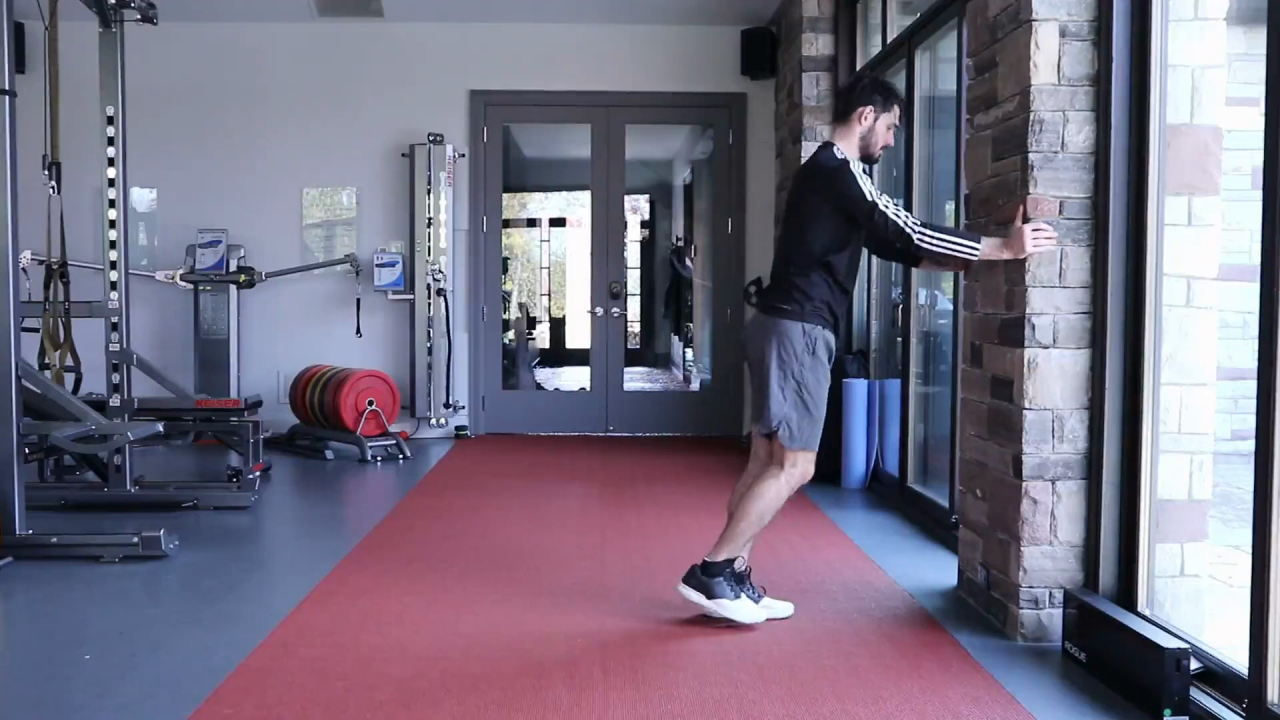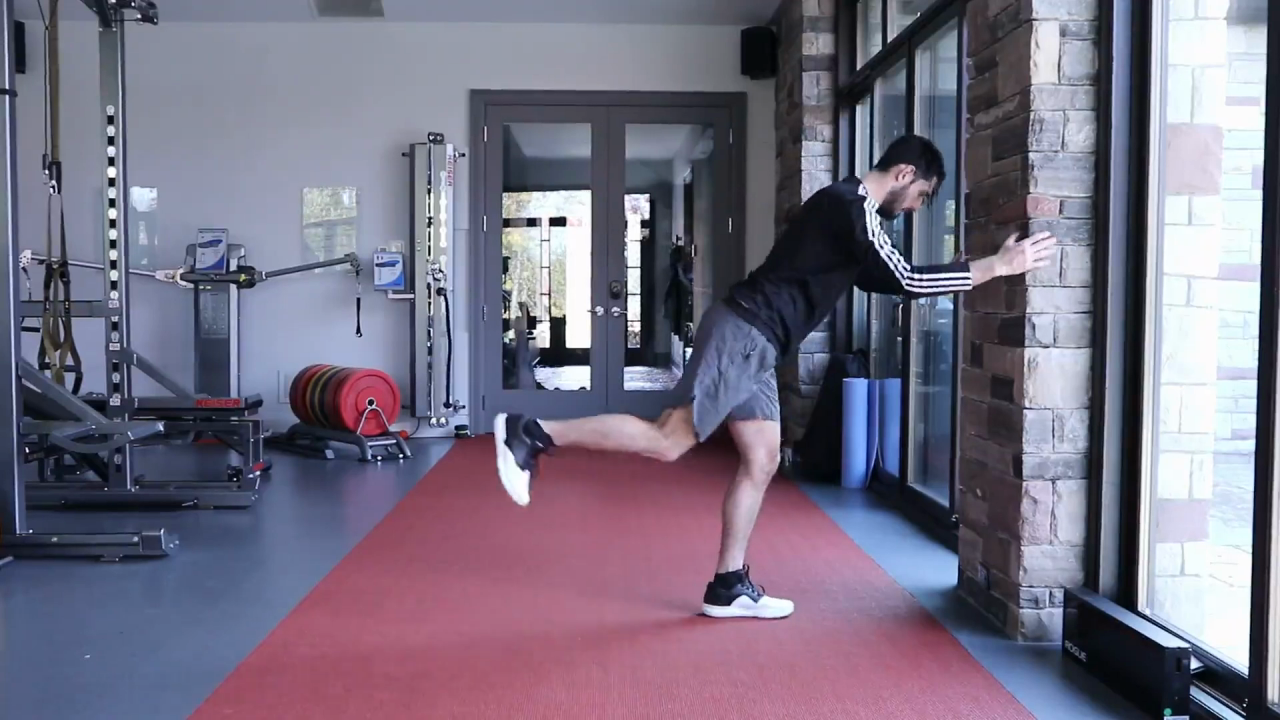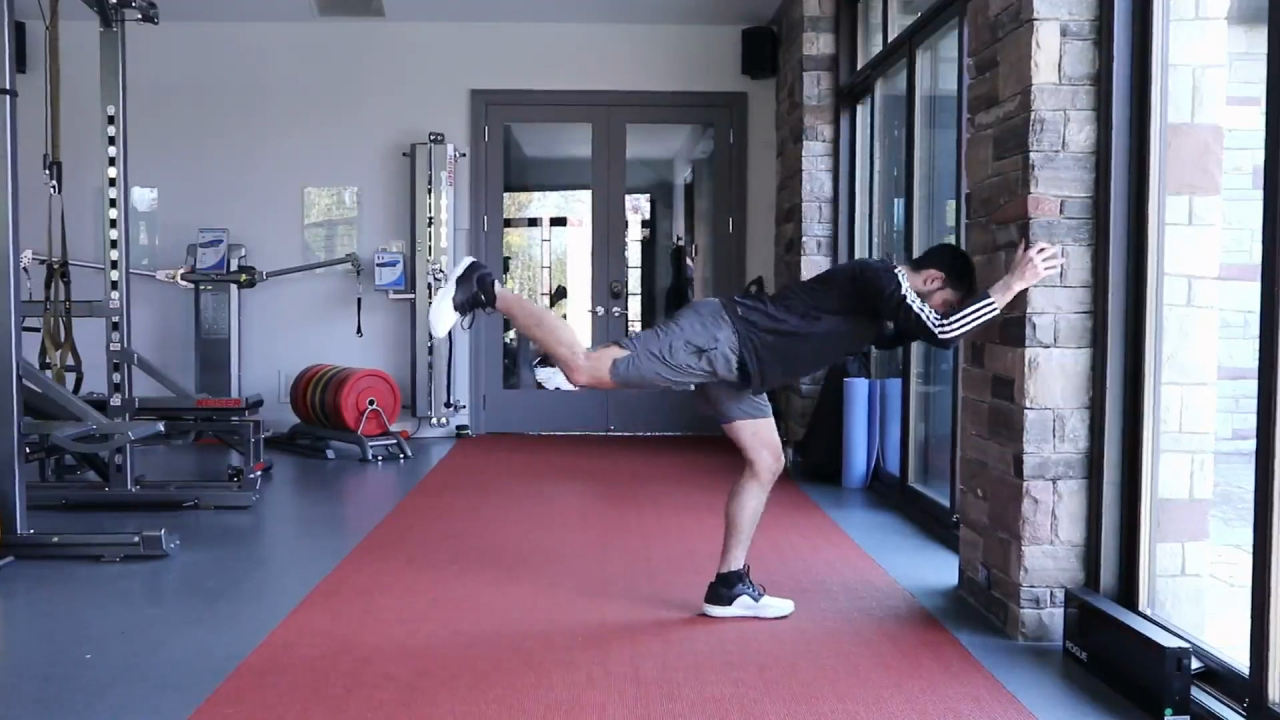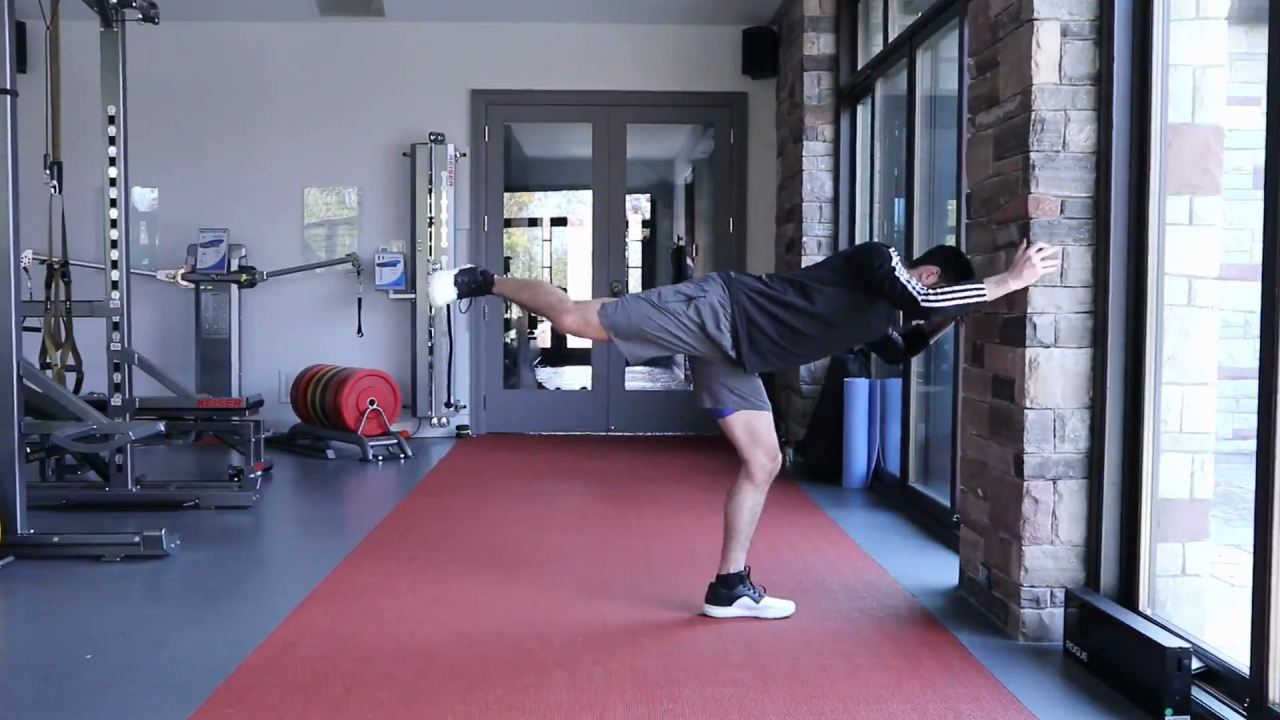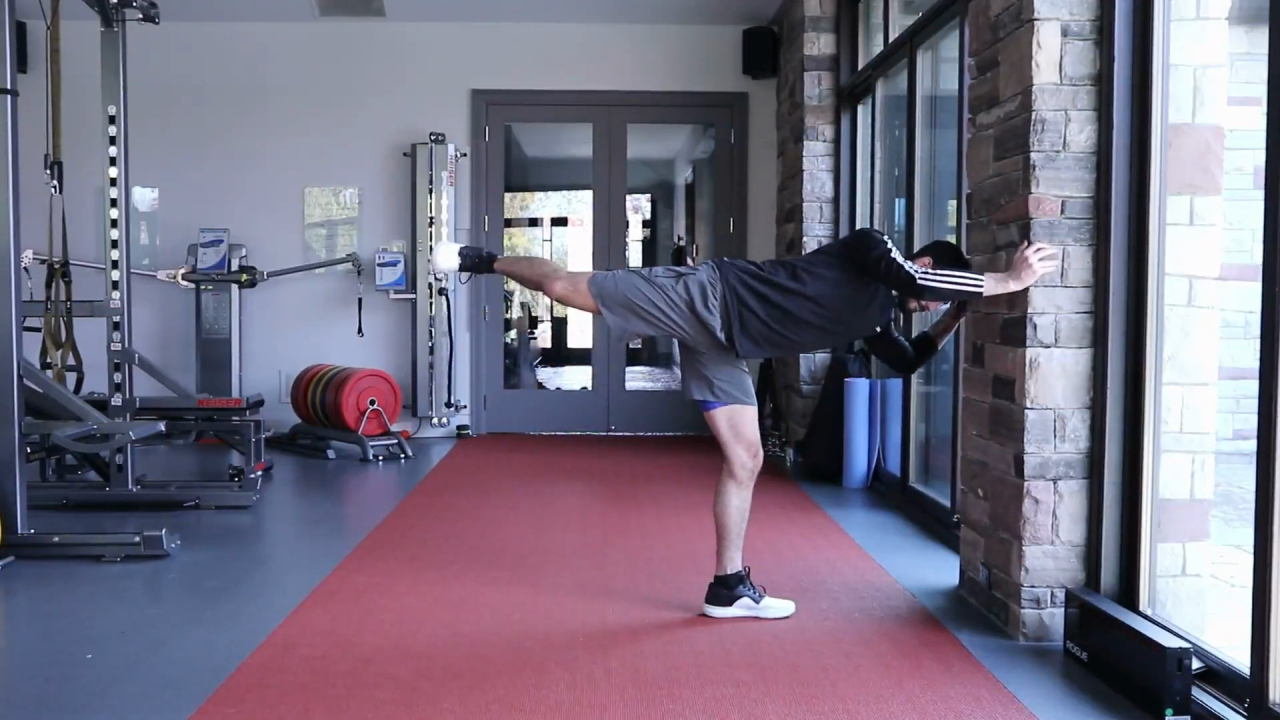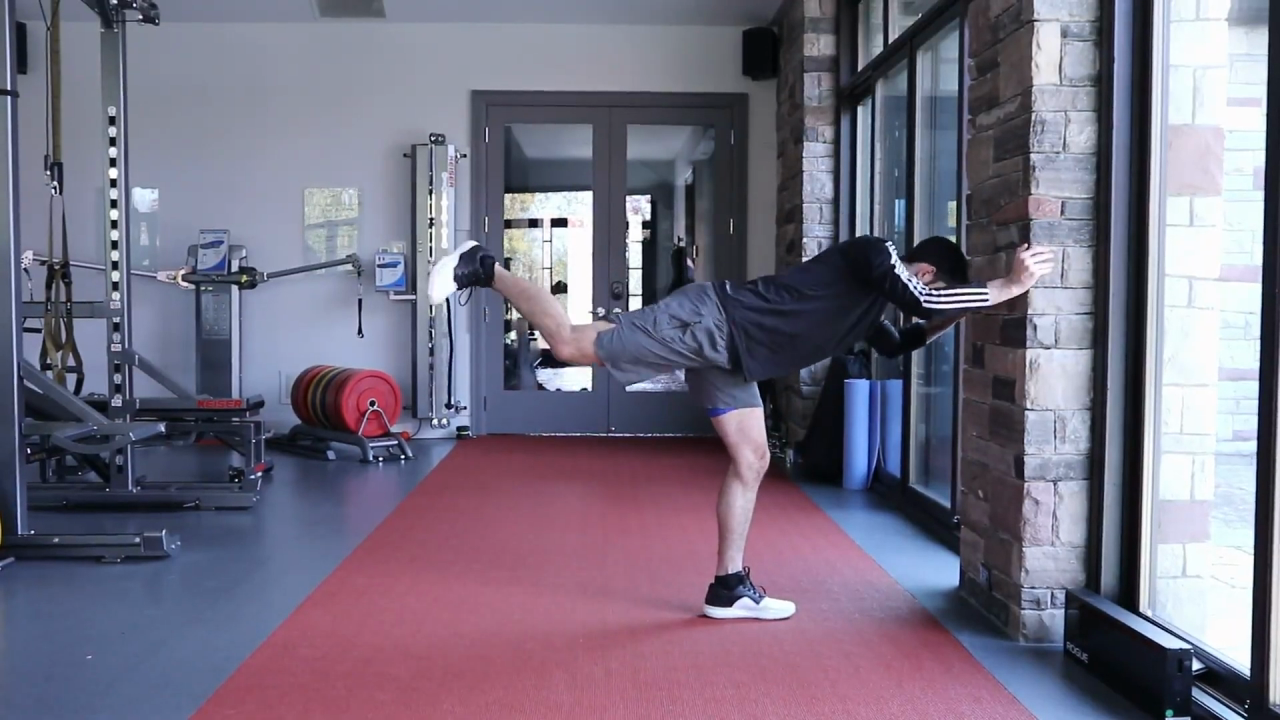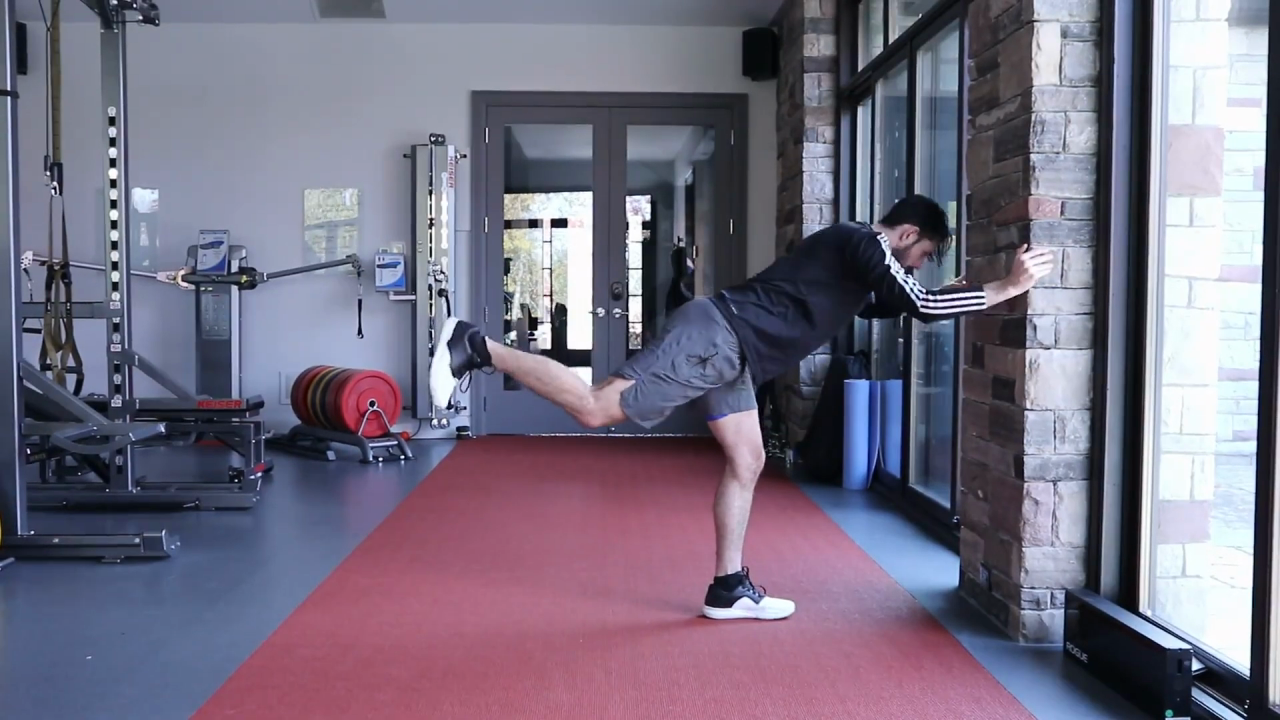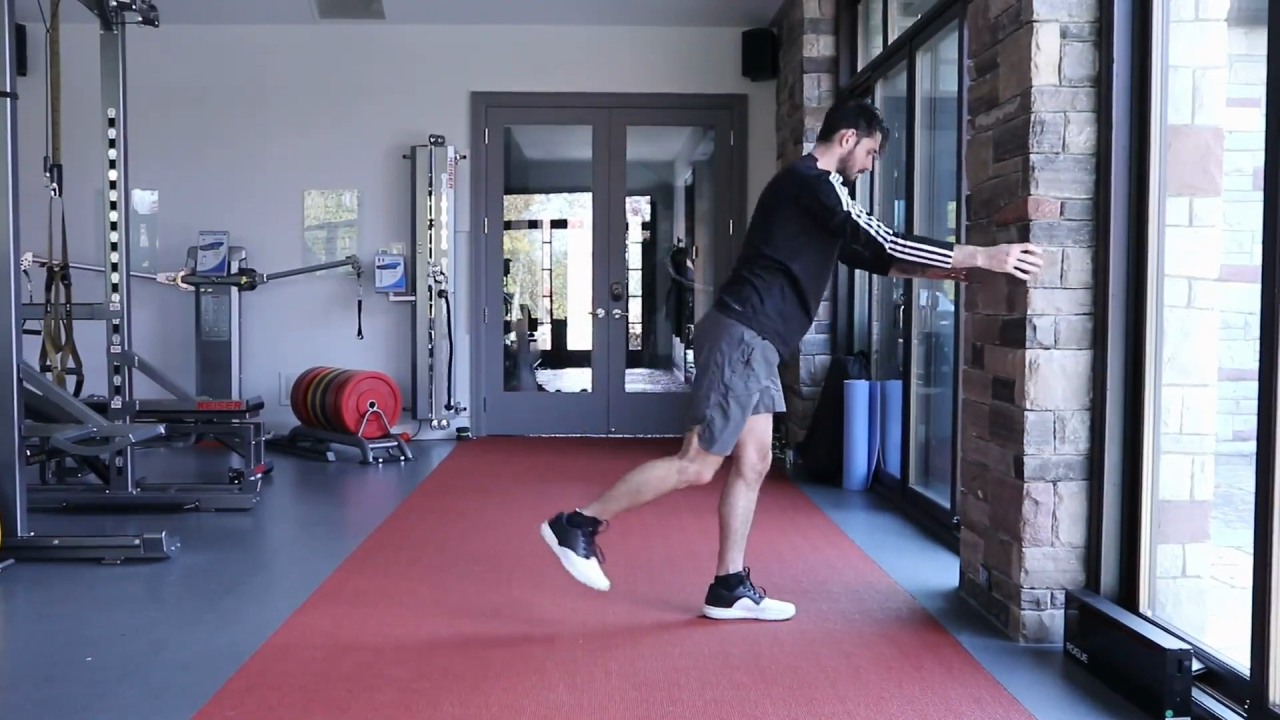
dt=0.5s
person 1, frame 1
left shoulder: (830, 172)
right shoulder: (838, 170)
left elbow: (892, 244)
right elbow: (909, 232)
left wrist: (969, 260)
right wrist: (1003, 248)
left hip: (787, 328)
right hip: (798, 330)
left knee: (768, 461)
right knee: (793, 466)
left ankle: (731, 580)
right ankle: (709, 571)
person 1, frame 2
left shoulder: (849, 207)
right shoulder: (851, 203)
left elbow: (882, 278)
right elbow: (905, 278)
left wrist: (978, 268)
right wrist: (999, 266)
left hip: (753, 340)
right hip: (742, 335)
left knee: (761, 462)
right knee: (668, 440)
left ankle: (729, 585)
right ankle: (532, 435)
person 1, frame 3
left shoulder: (882, 304)
right shoulder: (884, 278)
left elbow: (907, 333)
right elbow: (940, 332)
right wrist: (1014, 283)
left hip: (730, 363)
right hip: (713, 339)
left knee: (767, 463)
right knee: (585, 368)
left ankle: (729, 587)
right ankle: (484, 289)
person 1, frame 4
left shoulder: (880, 309)
right shoulder: (878, 260)
left elbow: (902, 349)
right elbow: (926, 302)
left wrist: (939, 322)
right wrist: (1010, 280)
left hip: (731, 352)
right hip: (711, 311)
left knee: (763, 462)
right knee: (576, 319)
left ankle: (730, 586)
right ankle: (484, 282)
person 1, frame 5
left shoulder: (875, 308)
right shoulder: (871, 247)
left elbow: (908, 358)
right elbow: (921, 278)
left wrist: (957, 316)
right wrist: (1008, 280)
left hip: (723, 343)
right hip: (705, 297)
left knee: (745, 461)
right knee: (566, 286)
left ankle: (728, 587)
right ankle: (485, 261)
person 1, frame 6
left shoulder: (873, 302)
right shoulder: (874, 253)
left elbow: (899, 343)
right elbow: (924, 302)
left wrist: (950, 316)
right wrist: (1008, 286)
left hip: (725, 354)
right hip: (706, 323)
left knee: (752, 460)
right knee: (570, 344)
left ankle: (729, 586)
right ankle: (483, 269)
person 1, frame 7
left shoulder: (850, 247)
right shoulder: (864, 241)
left elbow: (873, 305)
right elbow: (916, 302)
left wrist: (949, 295)
right wrist: (1004, 288)
left hip: (726, 348)
right hip: (714, 339)
left knee: (747, 461)
right knee: (599, 405)
left ankle: (728, 588)
right ankle: (475, 351)
person 1, frame 8
left shoulder: (811, 185)
right shoulder: (811, 182)
left elbow: (865, 254)
right elbow: (886, 242)
left wrist: (943, 267)
right wrist: (981, 256)
left hip: (756, 340)
right hip: (742, 336)
left knee: (752, 462)
right knee: (696, 465)
left ankle: (729, 587)
right ankle: (578, 525)
